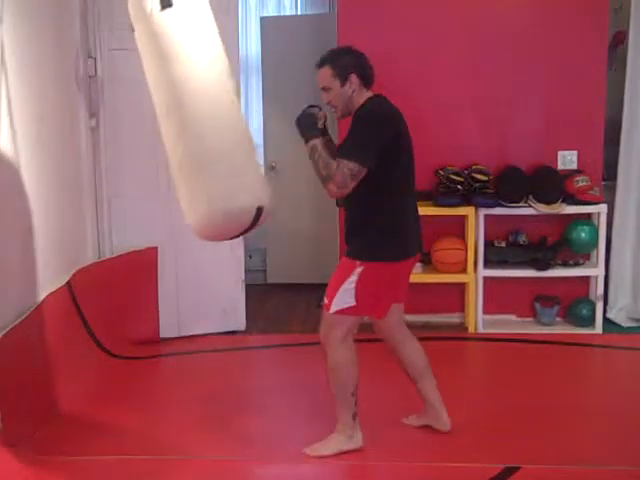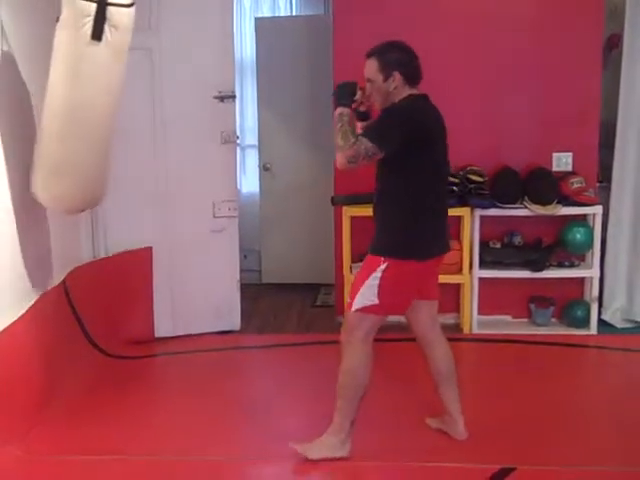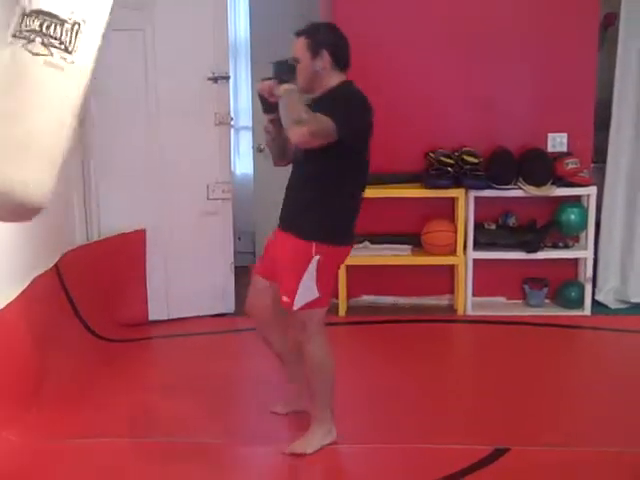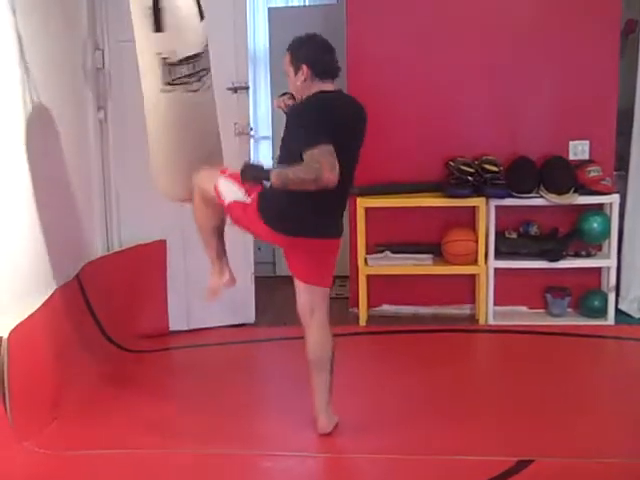
dt=1s
person 1, frame 1
left shoulder: (370, 119)
right shoulder: (381, 112)
left elbow: (339, 184)
right elbow: (353, 168)
left wrist: (311, 138)
right wrist: (323, 135)
left hip: (375, 248)
right hip: (398, 242)
left knee: (334, 333)
right knee: (392, 328)
left ankle: (347, 431)
right ankle: (436, 410)
person 1, frame 2
left shoulder: (404, 116)
right shoulder: (422, 113)
left elbow: (347, 158)
right elbow: (376, 151)
left wrist: (341, 108)
right wrist: (362, 123)
left hip: (400, 247)
right hip: (424, 242)
left knee: (356, 334)
right knee: (428, 331)
left ankle: (337, 437)
right ankle: (455, 420)
person 1, frame 3
left shoulder: (349, 103)
right shoulder: (322, 103)
left elbow: (304, 136)
right elbow: (282, 156)
left wrist: (286, 88)
right wrist: (274, 109)
left hip: (319, 236)
right hip: (294, 227)
left knee: (307, 327)
right knee: (260, 307)
left ankle: (324, 425)
right ankle: (303, 394)
person 1, frame 4
left shoulder: (309, 112)
right shoulder: (354, 111)
left elbow: (324, 173)
left wrist: (266, 175)
left hip: (279, 218)
right hip: (324, 231)
left knee: (205, 181)
right knee: (315, 317)
left ankle: (220, 272)
right ankle: (324, 415)
